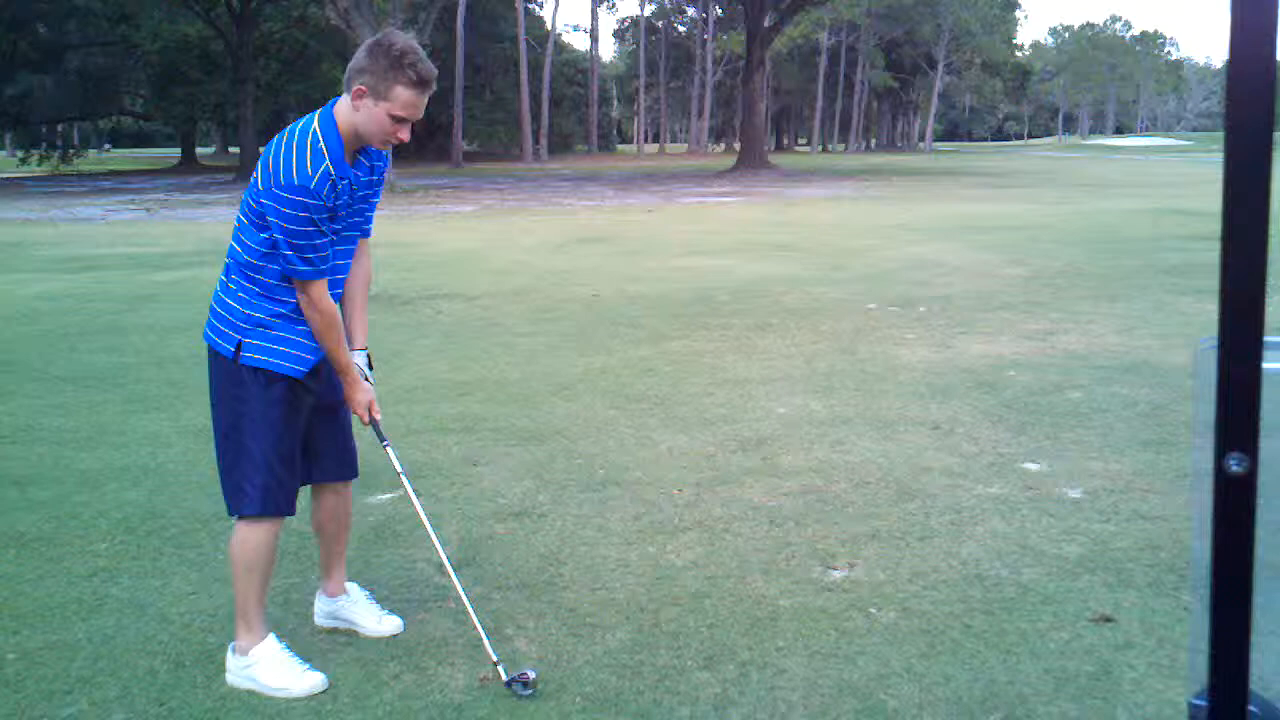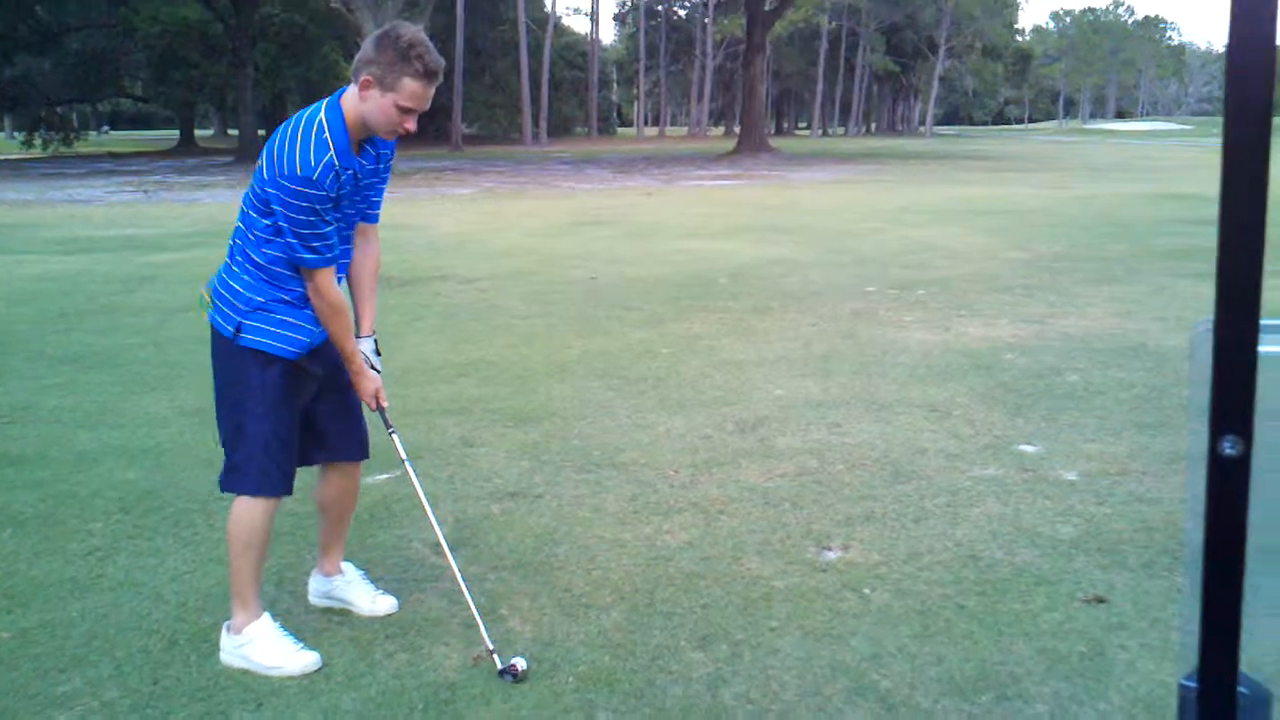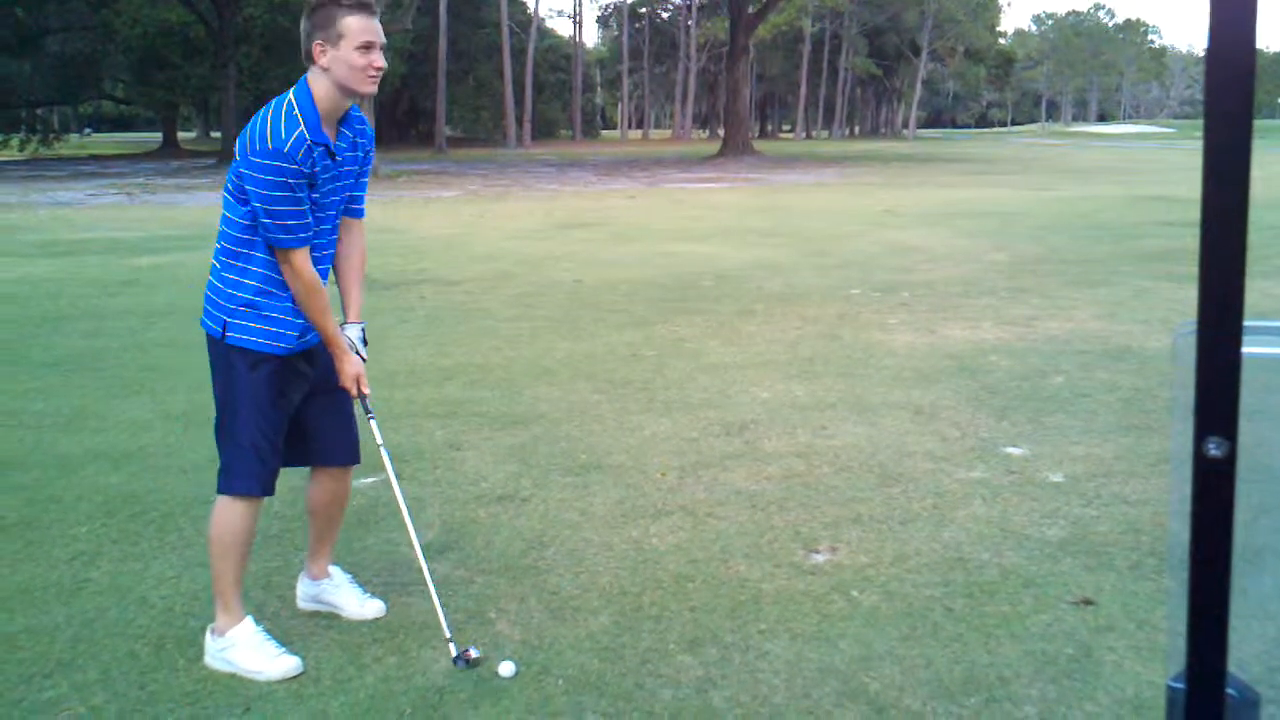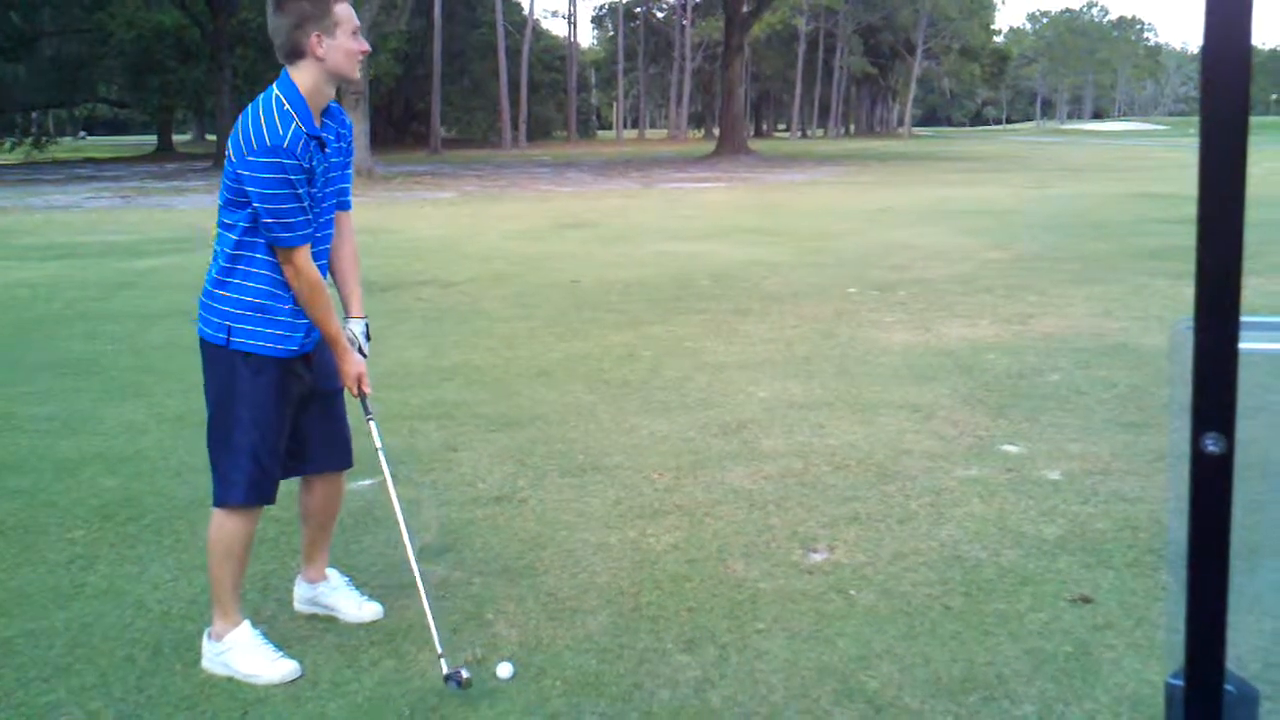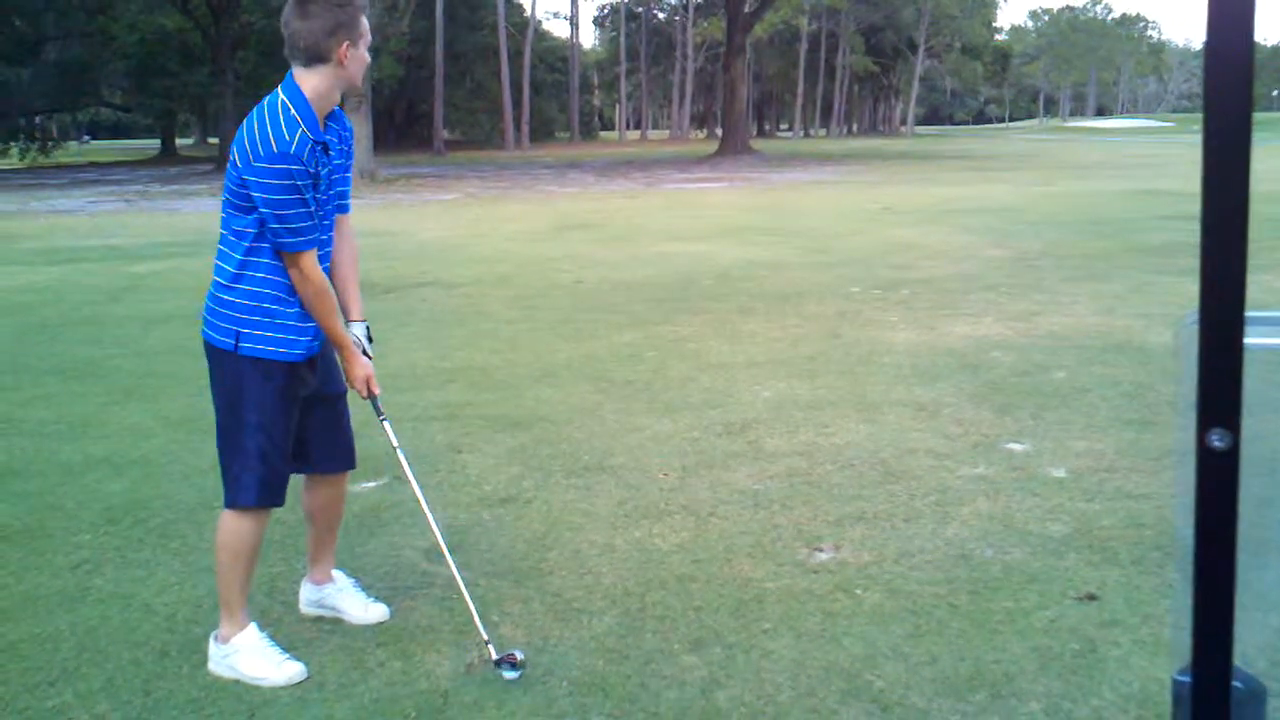
dt=1s
person 1, frame 1
left shoulder: (371, 154)
right shoulder: (298, 170)
right elbow: (313, 294)
left wrist: (360, 353)
right wrist: (350, 378)
left hip: (315, 343)
right hip: (259, 346)
left knee: (334, 473)
right knee: (265, 498)
left ankle: (335, 594)
right ankle: (249, 648)
person 1, frame 2
left shoulder: (377, 143)
right shoulder: (305, 159)
right elbow: (320, 281)
left wrist: (368, 338)
right wrist: (357, 367)
left hip: (315, 326)
right hip: (260, 326)
left knee: (345, 451)
right knee: (262, 476)
left ankle: (330, 573)
right ankle: (244, 626)
person 1, frame 3
left shoulder: (356, 132)
right shoulder: (276, 140)
right elbow: (294, 263)
left wrist: (355, 328)
right wrist: (339, 348)
left hip: (313, 330)
right hip: (252, 330)
left knee: (337, 455)
right knee: (246, 477)
left ankle: (318, 576)
right ankle: (227, 628)
person 1, frame 4
left shoulder: (336, 124)
right shoulder: (270, 137)
right elbow: (296, 262)
left wrist: (356, 320)
right wrist: (341, 347)
left hip: (307, 331)
right hip: (250, 335)
left knee: (328, 460)
right knee: (243, 487)
left ankle: (315, 579)
right ankle: (225, 632)
person 1, frame 5
left shoulder: (336, 127)
right shoulder: (275, 142)
right elbow: (301, 266)
left wrist: (358, 326)
right wrist: (347, 350)
left hip: (308, 336)
right hip: (255, 339)
left knee: (331, 462)
right knee: (252, 490)
left ankle: (320, 581)
right ankle: (231, 636)
